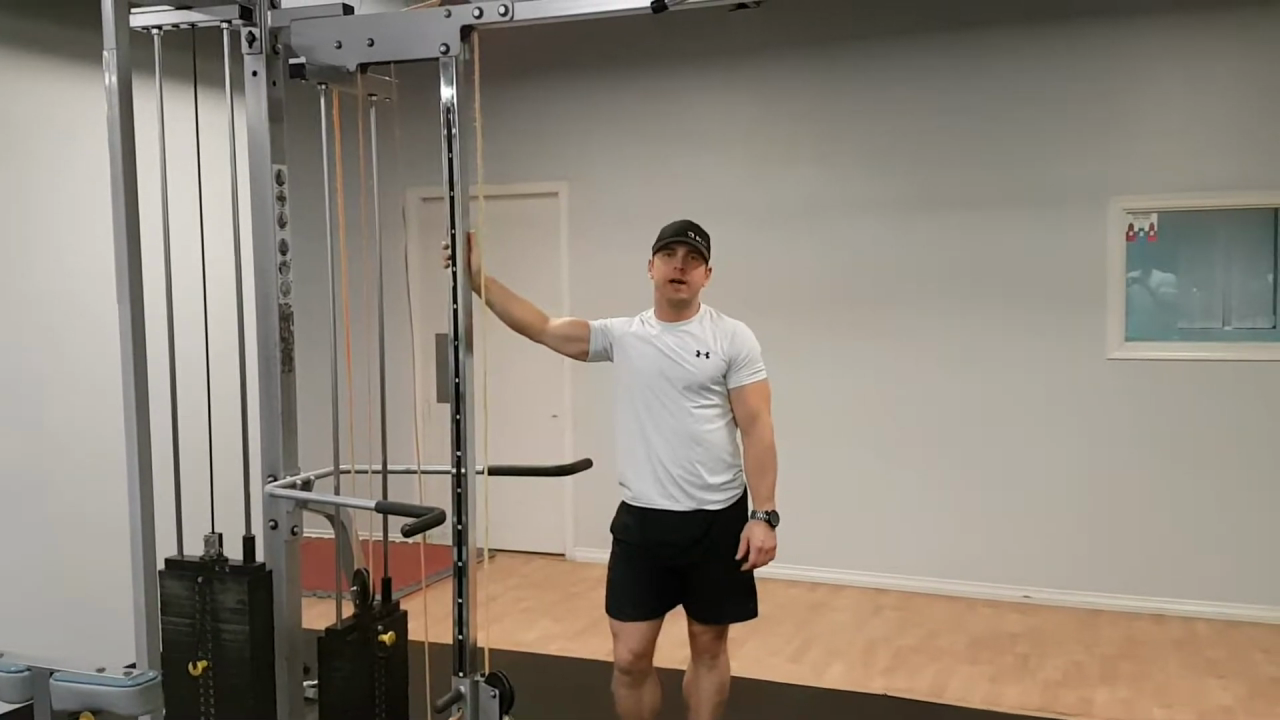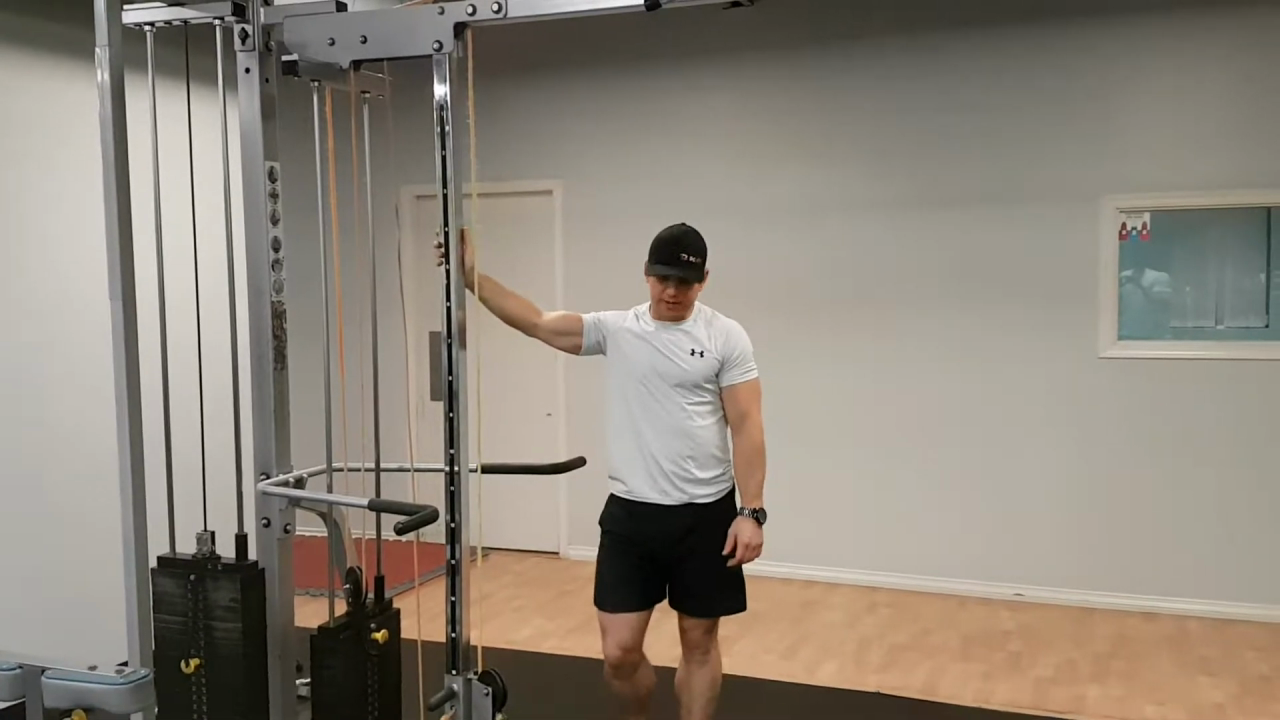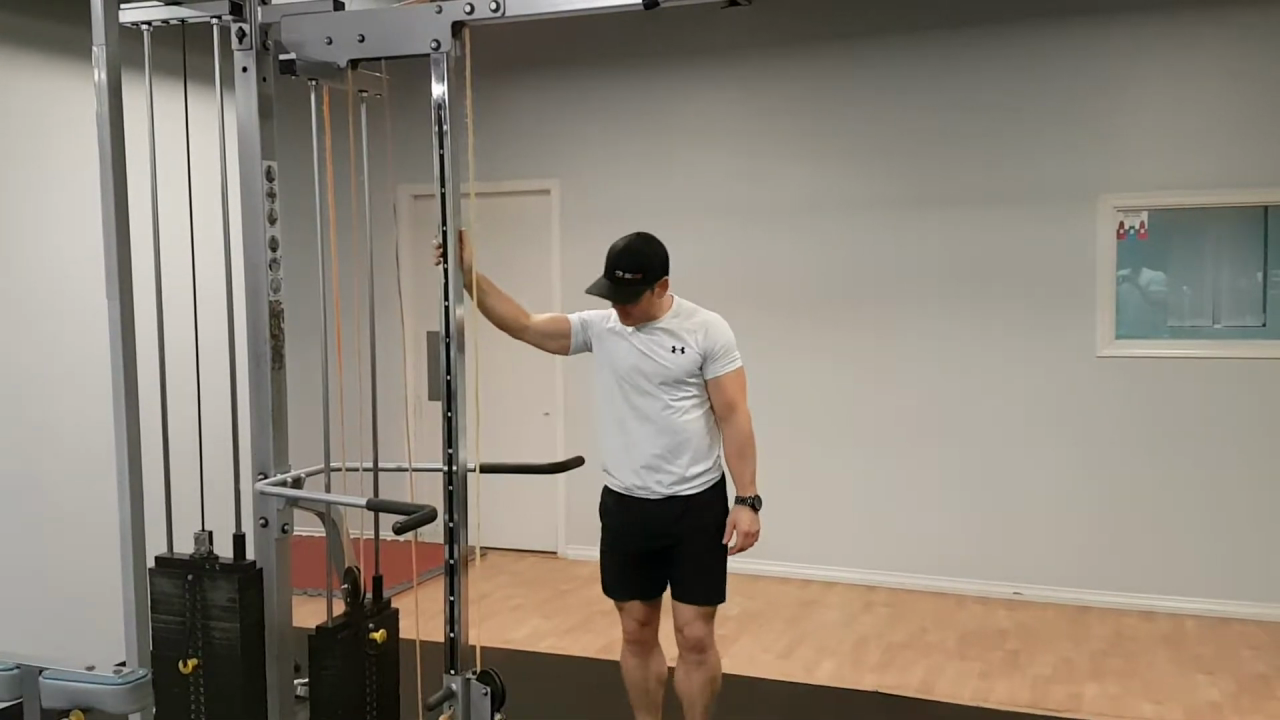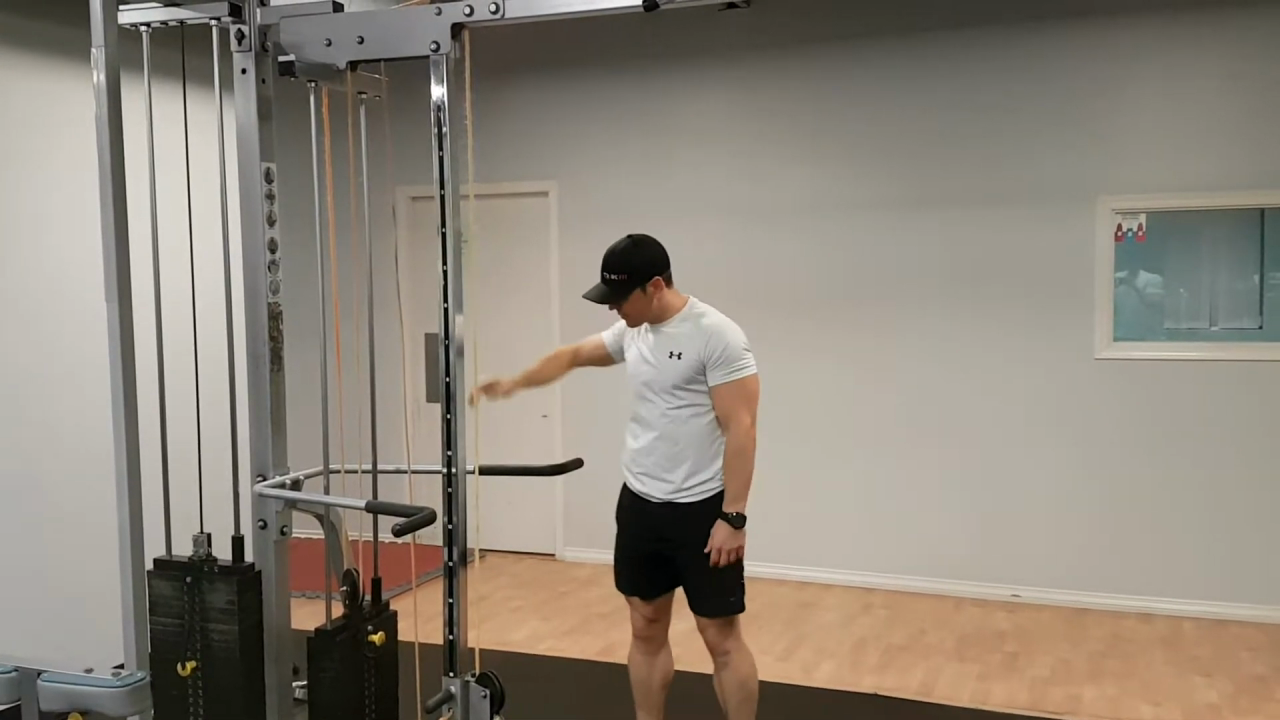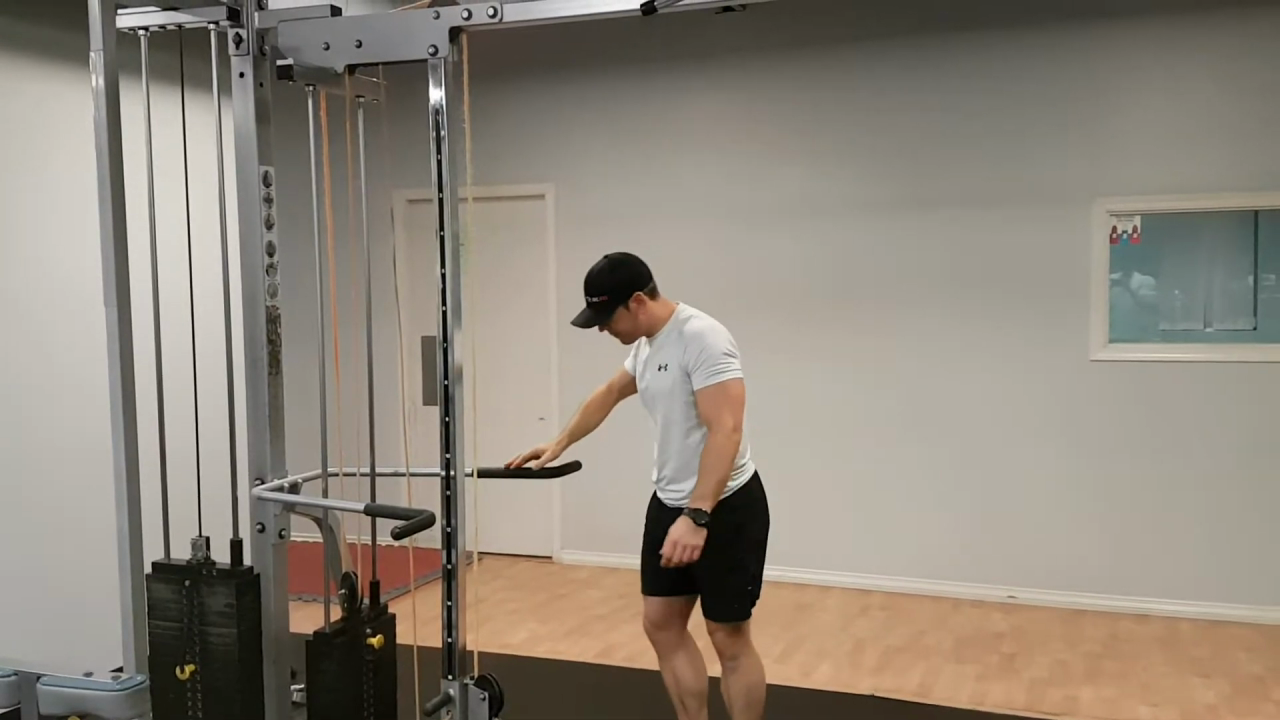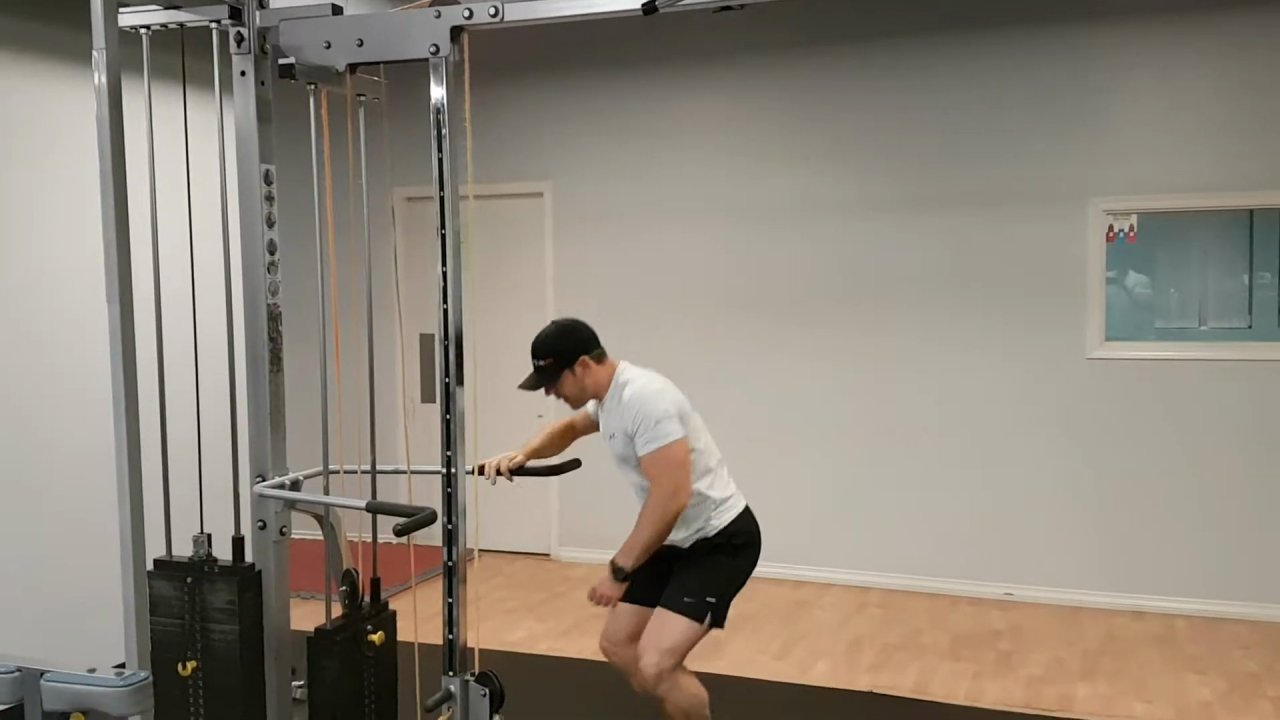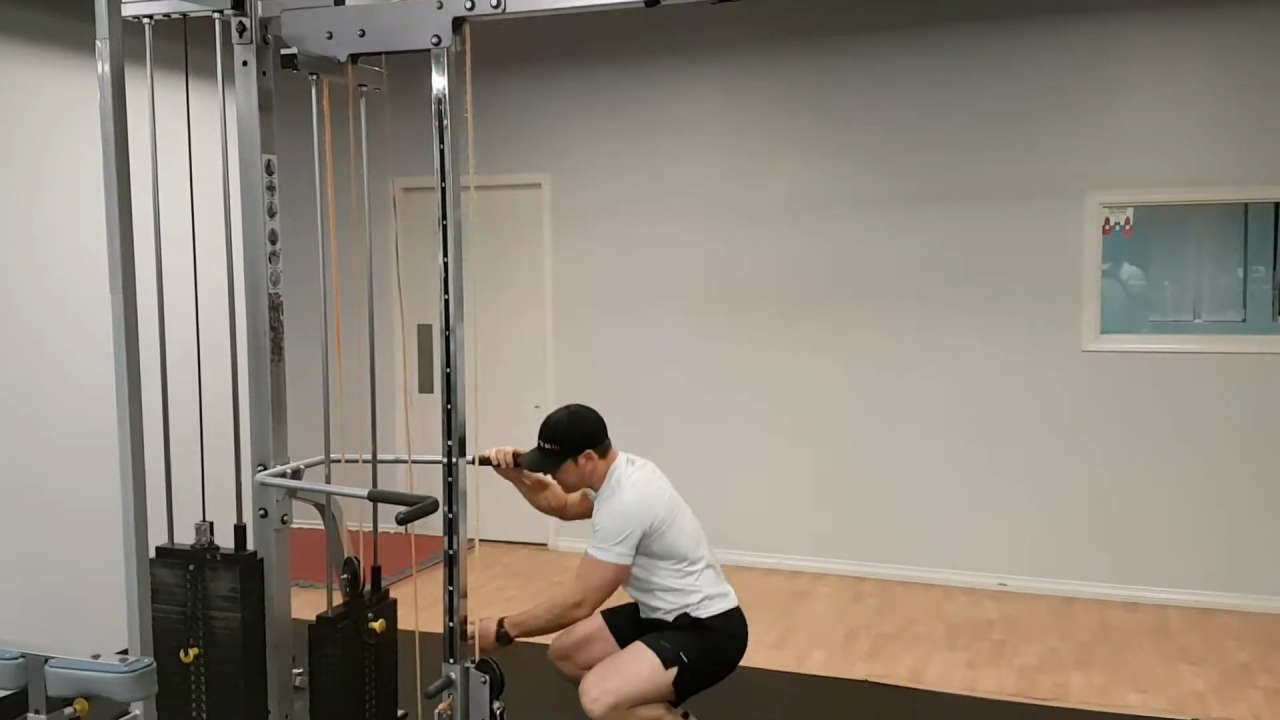
dt=0.4s
person 1, frame 1
left shoulder: (732, 338)
right shoulder: (621, 335)
left elbow: (756, 429)
right elbow: (540, 328)
left wrist: (764, 515)
right wrist: (478, 276)
left hip: (717, 520)
right hip: (643, 520)
left knee: (709, 648)
right knee: (631, 657)
person 1, frame 2
left shoulder: (726, 337)
right shoulder: (615, 329)
left elbow: (747, 427)
right elbow: (534, 322)
left wrist: (751, 512)
right wrist: (471, 273)
left hip: (704, 514)
right hip: (631, 513)
left knee: (699, 642)
right knee: (619, 651)
person 1, frame 3
left shoulder: (707, 329)
right shoulder: (599, 327)
left elbow: (733, 417)
right elbow: (522, 325)
left wrist: (747, 500)
right wrist: (470, 274)
left hip: (696, 505)
right hip: (626, 504)
left knee: (695, 636)
right knee: (637, 632)
person 1, frame 4
left shoulder: (717, 334)
right shoulder: (632, 331)
left elbow: (740, 429)
right elbow: (573, 354)
left wrist: (733, 517)
right wrist: (514, 382)
left hip: (702, 510)
right hip: (641, 505)
left knee: (721, 639)
right knee: (646, 632)
person 1, frame 5
left shoulder: (702, 338)
right shoulder: (647, 344)
left elbow: (725, 432)
right elbow: (608, 394)
left wrist: (696, 516)
right wrist: (558, 444)
left hip: (724, 508)
right hip: (668, 502)
left knee: (729, 641)
right knee: (661, 628)
person 1, frame 6
left shoulder: (643, 398)
right shoulder: (610, 395)
left elbow: (671, 497)
right elbow: (569, 428)
left wrist: (620, 569)
right wrist: (522, 454)
left hip: (720, 540)
right hip: (674, 538)
left knee: (655, 663)
right knee: (617, 645)
person 1, frame 7
left shoulder: (624, 504)
right shoulder: (621, 470)
left elbow: (580, 602)
right elbow: (565, 505)
left wrist: (505, 630)
right wrist: (518, 476)
left hip: (708, 629)
right knee: (567, 652)
